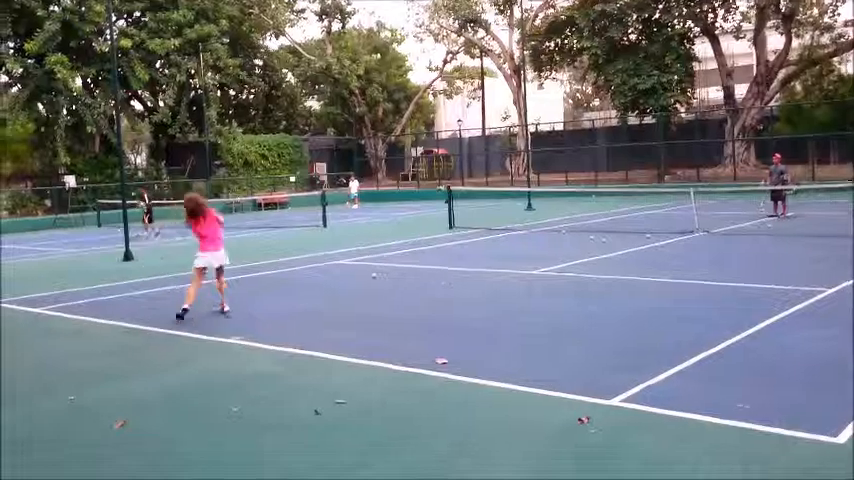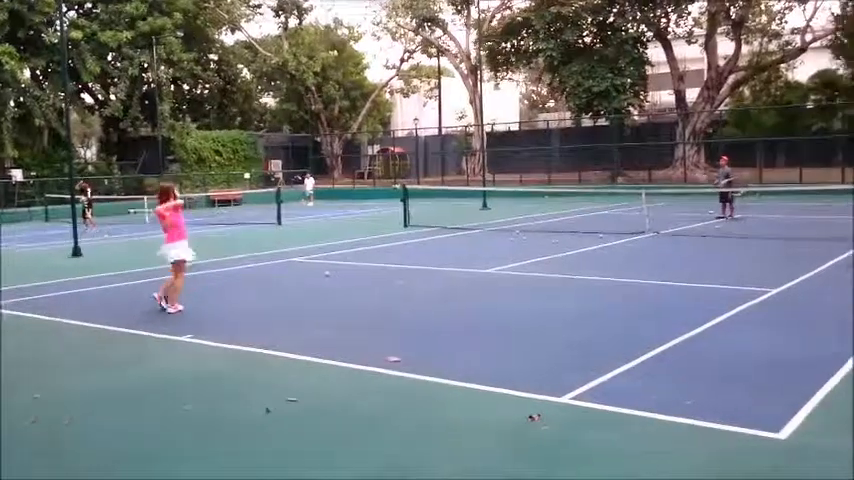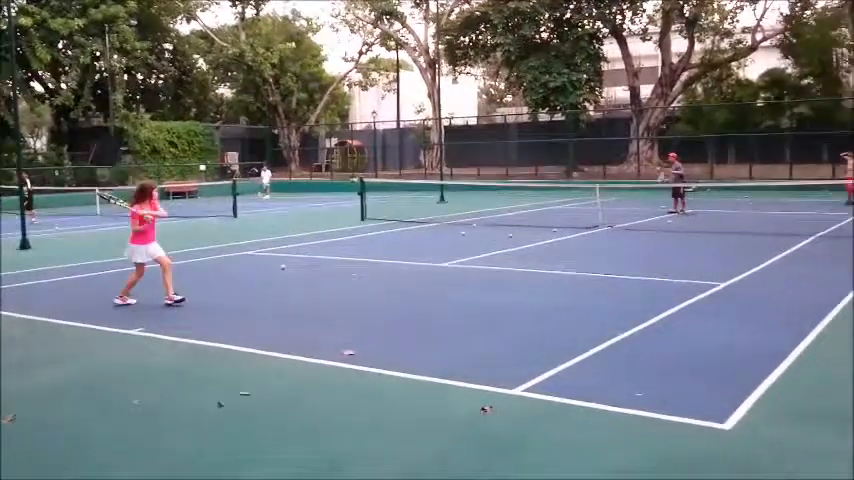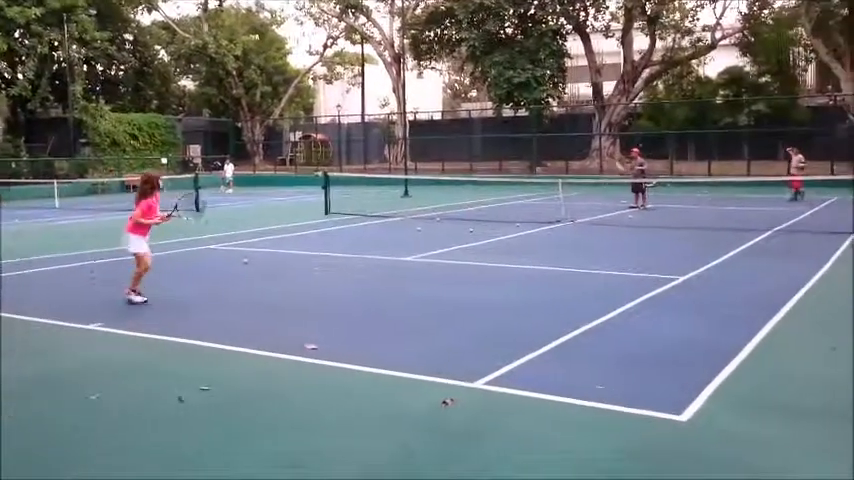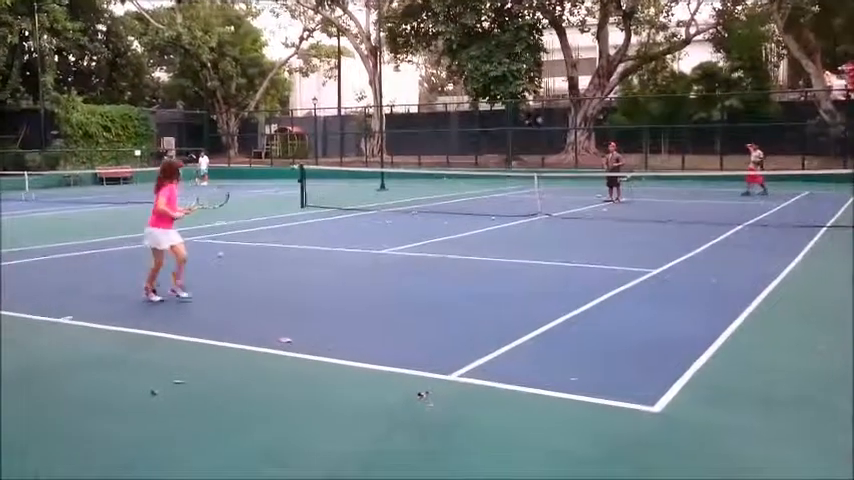
dt=0.4s
person 1, frame 1
left shoulder: (192, 220)
right shoulder: (210, 212)
right elbow: (221, 222)
left hip: (205, 253)
right hip: (219, 250)
left knee: (196, 281)
right knee: (220, 278)
left ankle: (186, 306)
right ankle: (223, 305)
person 1, frame 2
left shoulder: (175, 204)
right shoulder: (161, 211)
left elbow: (181, 202)
right elbow: (166, 229)
left wrist: (167, 204)
right wrist: (166, 216)
left hip: (181, 243)
right hip: (175, 244)
left knee: (178, 275)
right knee: (179, 275)
left ankle: (161, 295)
right ankle: (172, 304)
person 1, frame 3
left shoulder: (153, 204)
right shoulder: (136, 210)
left elbow: (164, 214)
right elbow: (134, 230)
left wrist: (147, 212)
right wrist: (146, 224)
left hip: (151, 243)
right hip: (139, 245)
left knee: (167, 264)
right knee: (139, 273)
left ankle: (170, 296)
right ankle: (122, 296)
person 1, frame 4
left shoulder: (155, 196)
right shoulder: (146, 200)
left elbow: (155, 213)
right elbow: (135, 219)
left wrist: (162, 216)
right wrist: (152, 222)
left hip: (143, 234)
right hip: (135, 234)
left knee: (141, 264)
right knee: (146, 264)
left ankle: (134, 291)
right ankle: (131, 291)
person 1, frame 5
left shoulder: (171, 186)
right shoulder: (166, 187)
right elbow: (160, 207)
left wrist: (182, 210)
right wrist: (175, 215)
left hip: (168, 229)
right hip: (157, 229)
left knee: (182, 256)
right knee: (159, 263)
left ankle: (177, 286)
right ankle: (149, 290)
